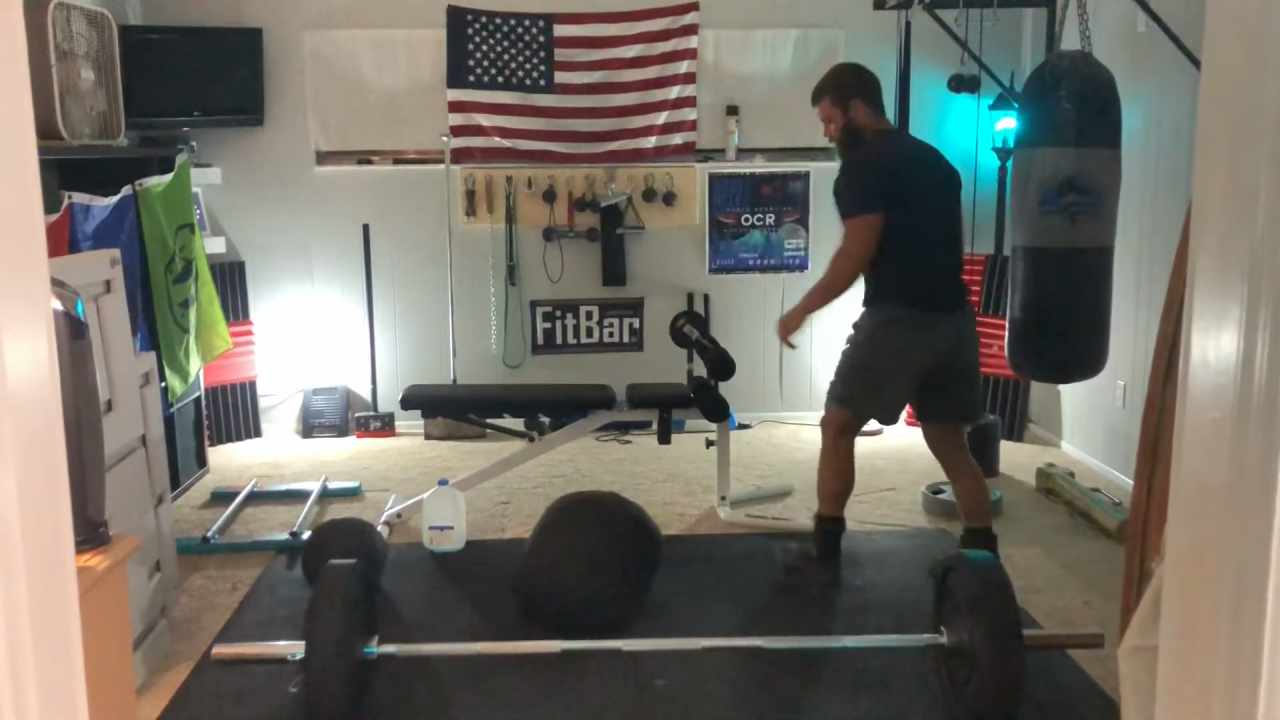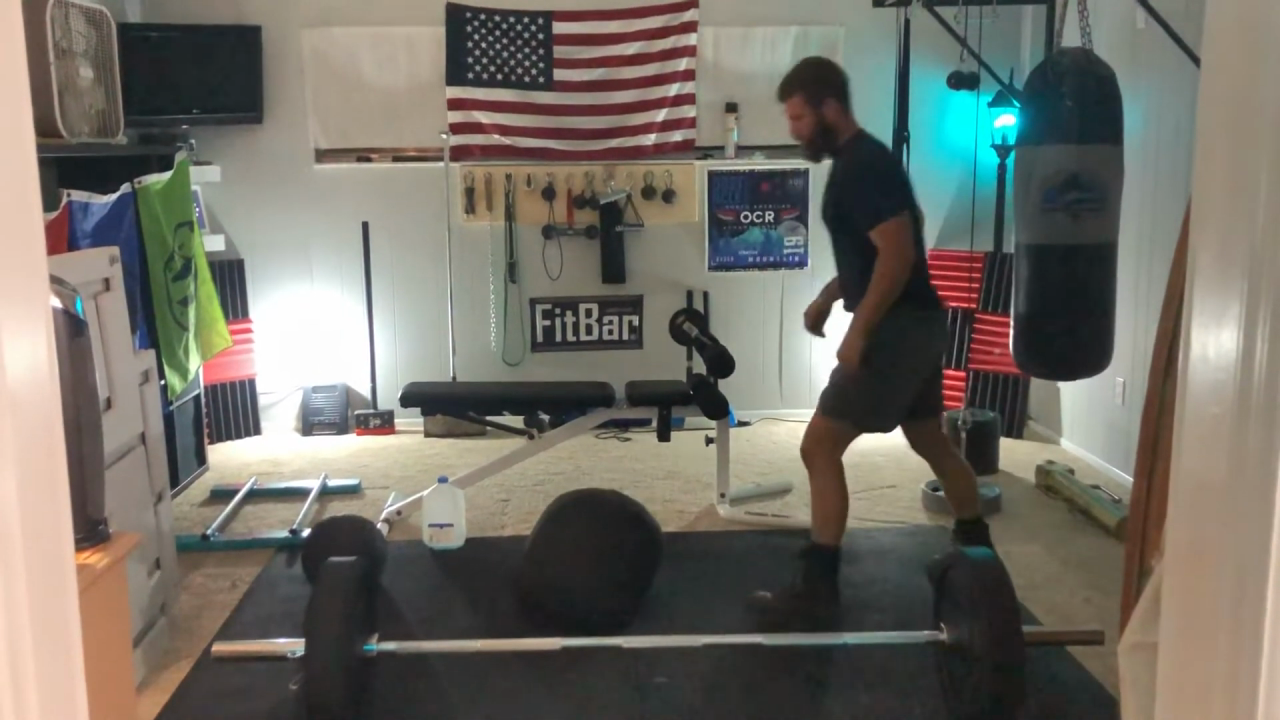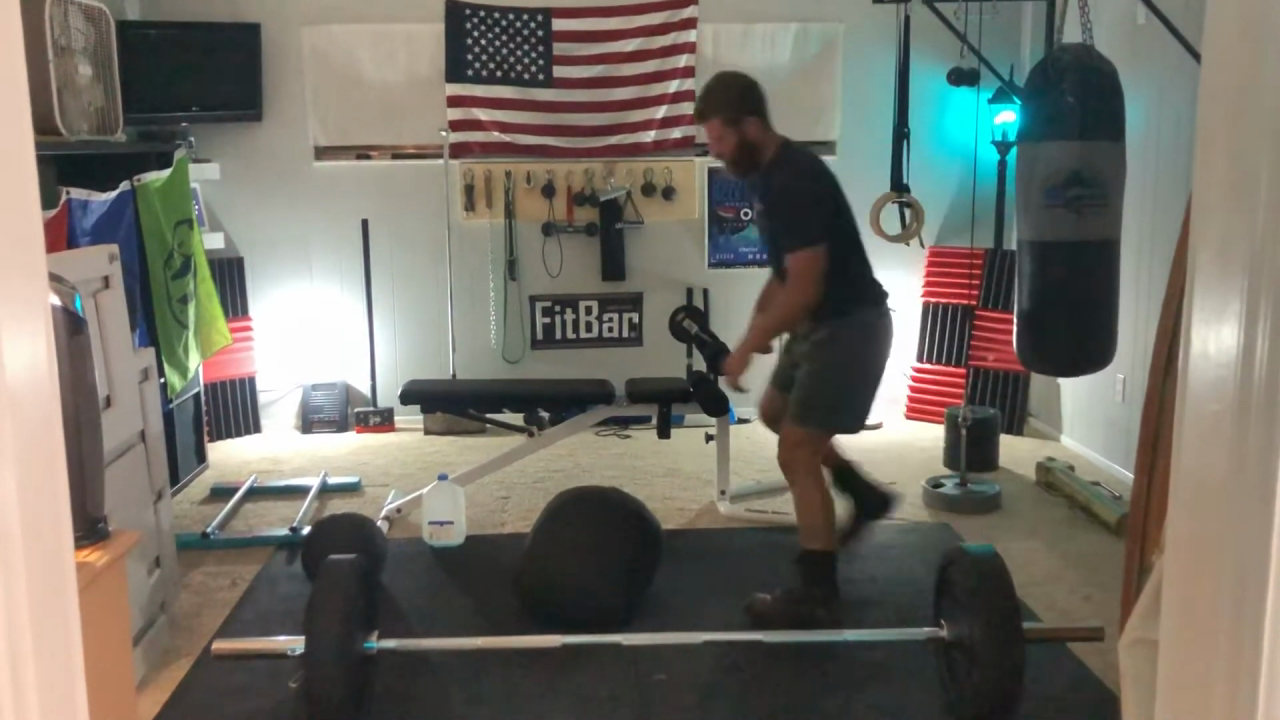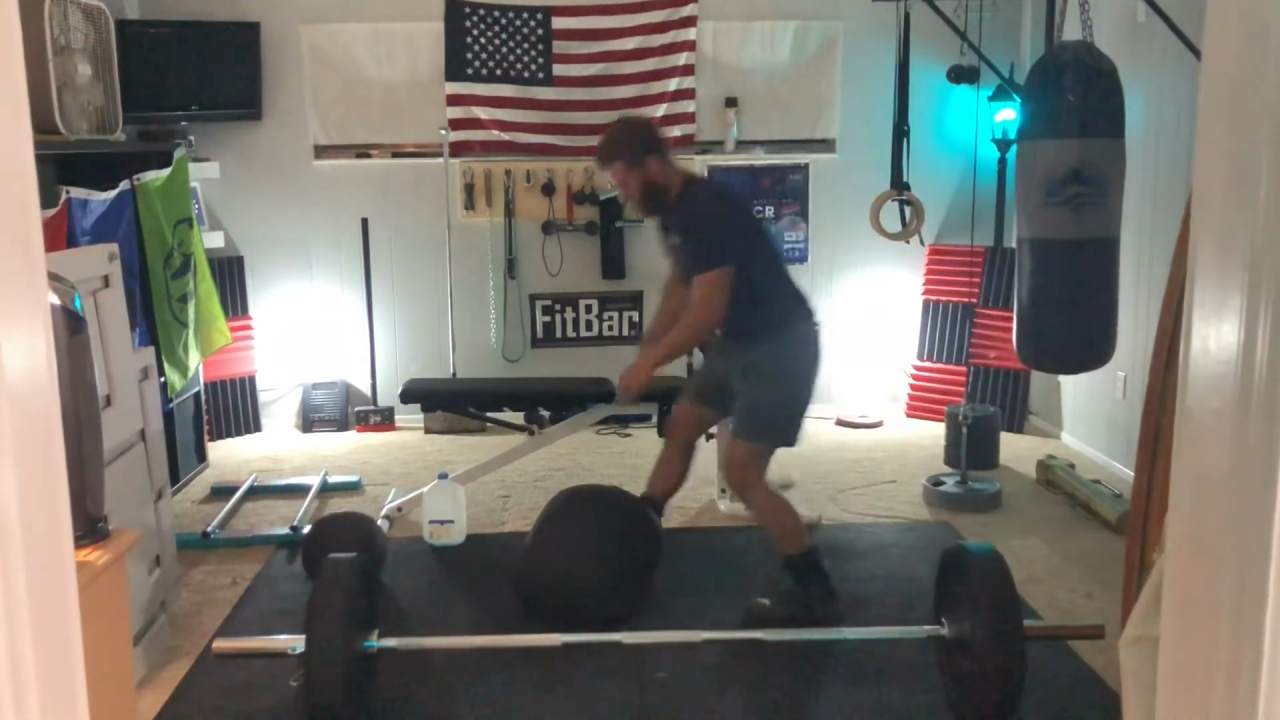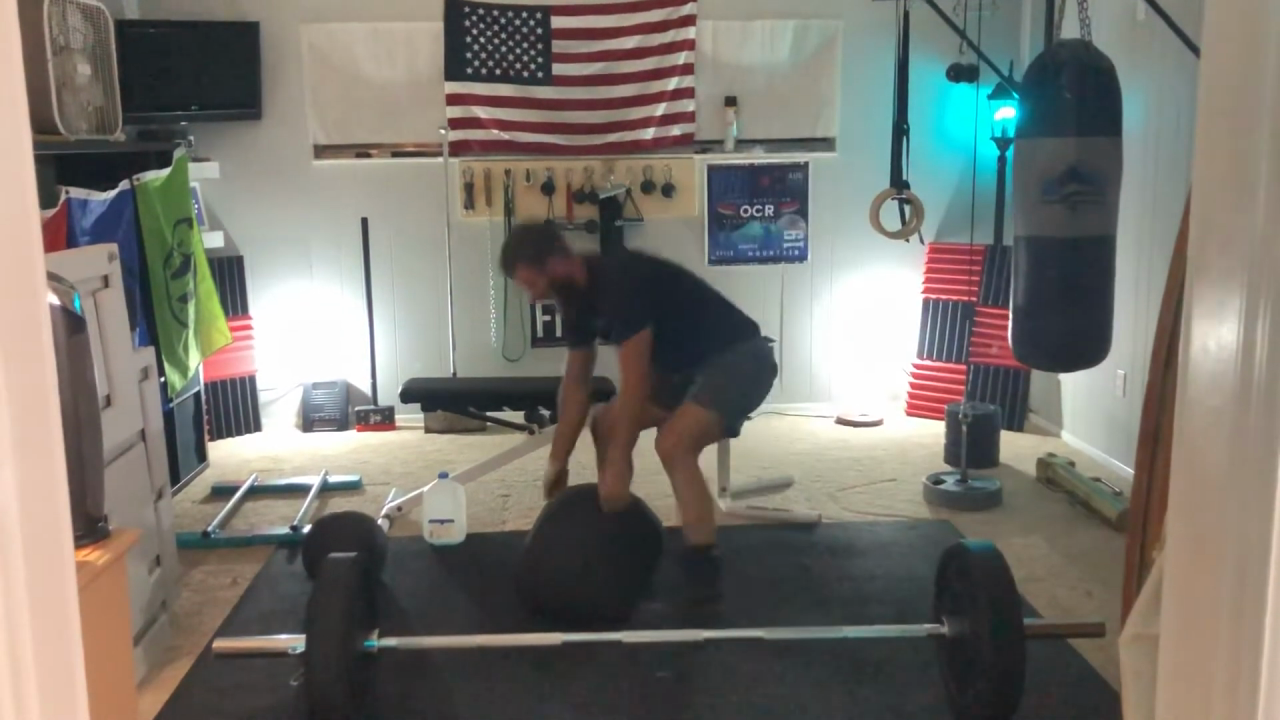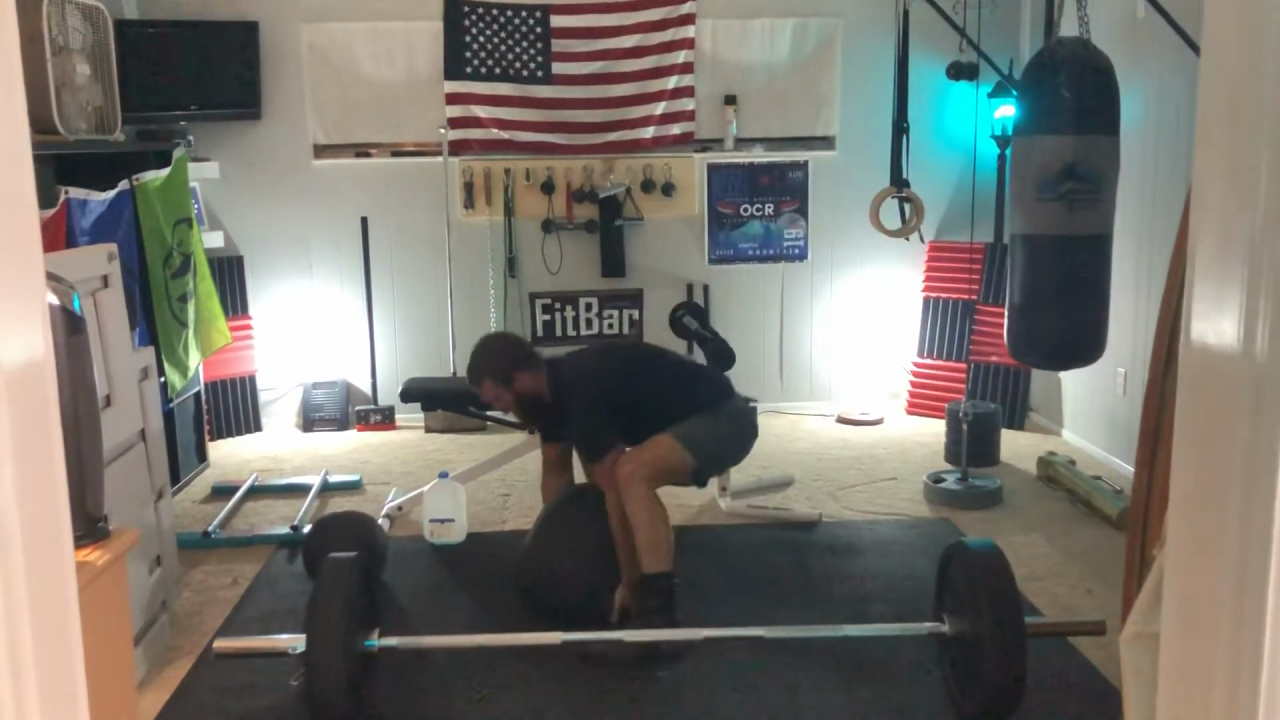
dt=0.3s
person 1, frame 1
left shoulder: (864, 166)
right shoulder: (933, 160)
left elbow: (857, 253)
left wrist: (802, 310)
left hip: (899, 321)
right hip: (954, 319)
left knee: (837, 428)
right knee: (951, 446)
left ankle: (825, 551)
person 1, frame 2
left shoulder: (858, 169)
right shoulder: (868, 161)
left elbow: (897, 255)
left wrist: (858, 331)
right wrist: (828, 295)
left hip: (897, 328)
right hip: (918, 321)
left knee: (820, 447)
right knee: (931, 440)
left ankle: (817, 589)
right ankle: (977, 551)
person 1, frame 3
left shoulder: (795, 183)
right shoulder: (772, 171)
left elbow: (807, 287)
left wrist: (747, 346)
right wrist: (761, 314)
left hip: (849, 326)
right hip: (822, 321)
left knee: (796, 450)
right knee: (775, 411)
left ankle: (818, 593)
right ankle: (864, 495)
person 1, frame 4
left shoulder: (707, 211)
right shoulder: (674, 209)
left elbow: (707, 310)
right elbow: (679, 286)
left wrist: (647, 363)
right wrist: (650, 343)
left hip: (781, 345)
right hip: (738, 339)
left knee: (741, 472)
right knee: (680, 427)
left ankle: (814, 595)
person 1, frame 5
left shoulder: (622, 282)
right shoulder: (579, 295)
left elbow: (635, 380)
right elbow: (576, 382)
left wrist: (618, 464)
right wrist: (558, 461)
left hip: (741, 356)
right hip: (689, 363)
left knee: (673, 442)
right knee: (606, 423)
left ankle: (702, 576)
person 1, frame 6
left shoulder: (584, 392)
right shoulder: (553, 387)
left elbow: (615, 492)
right elbow: (555, 472)
left wrist: (628, 580)
left hip: (723, 419)
left knee: (633, 474)
right knee: (590, 445)
left ankle: (657, 615)
